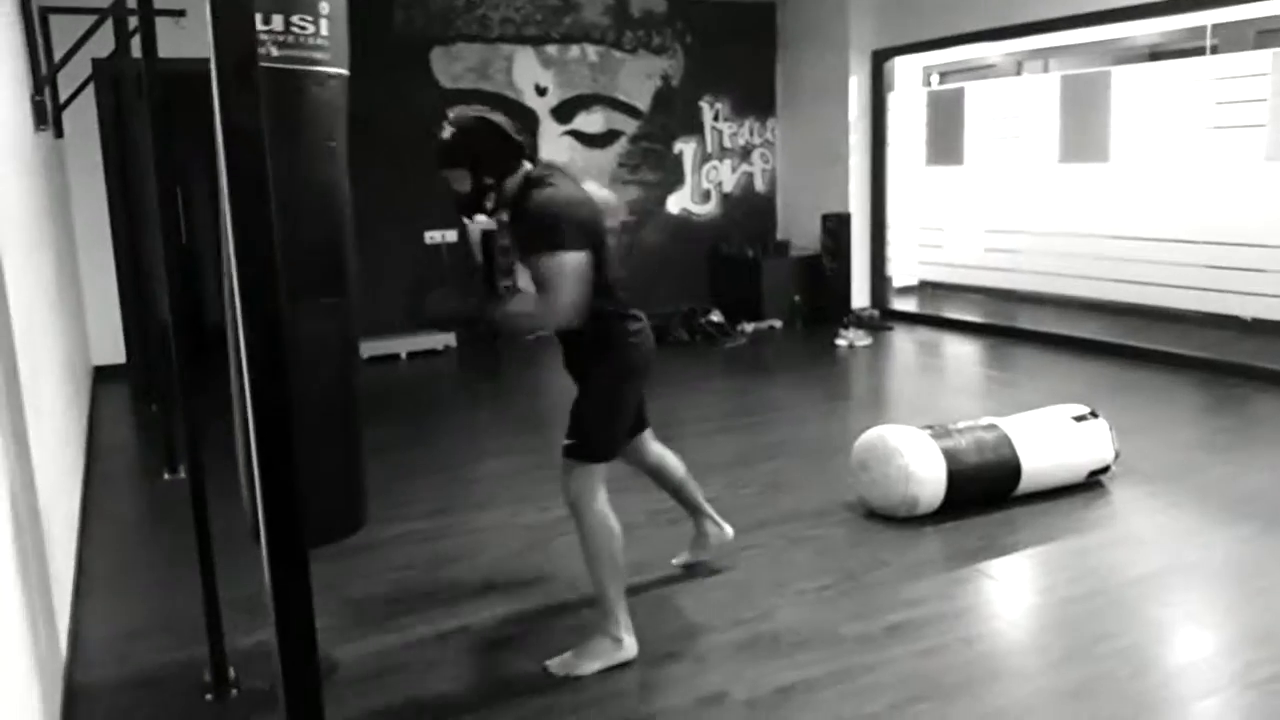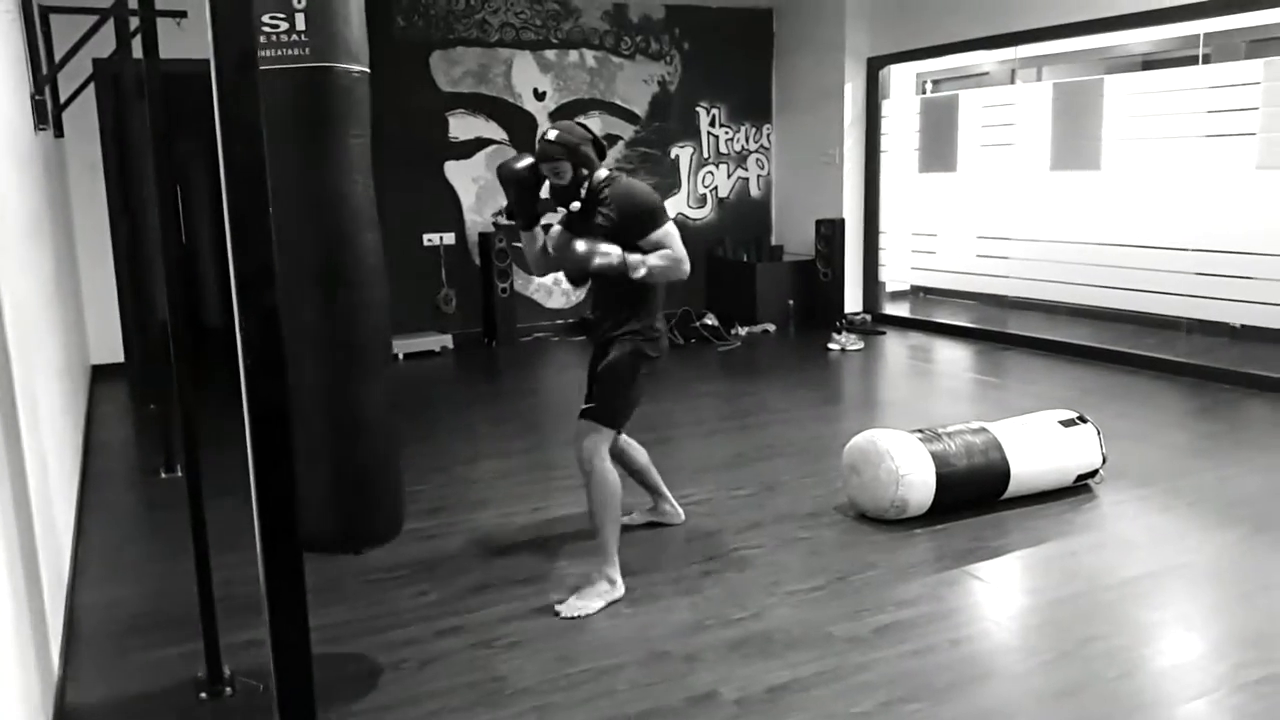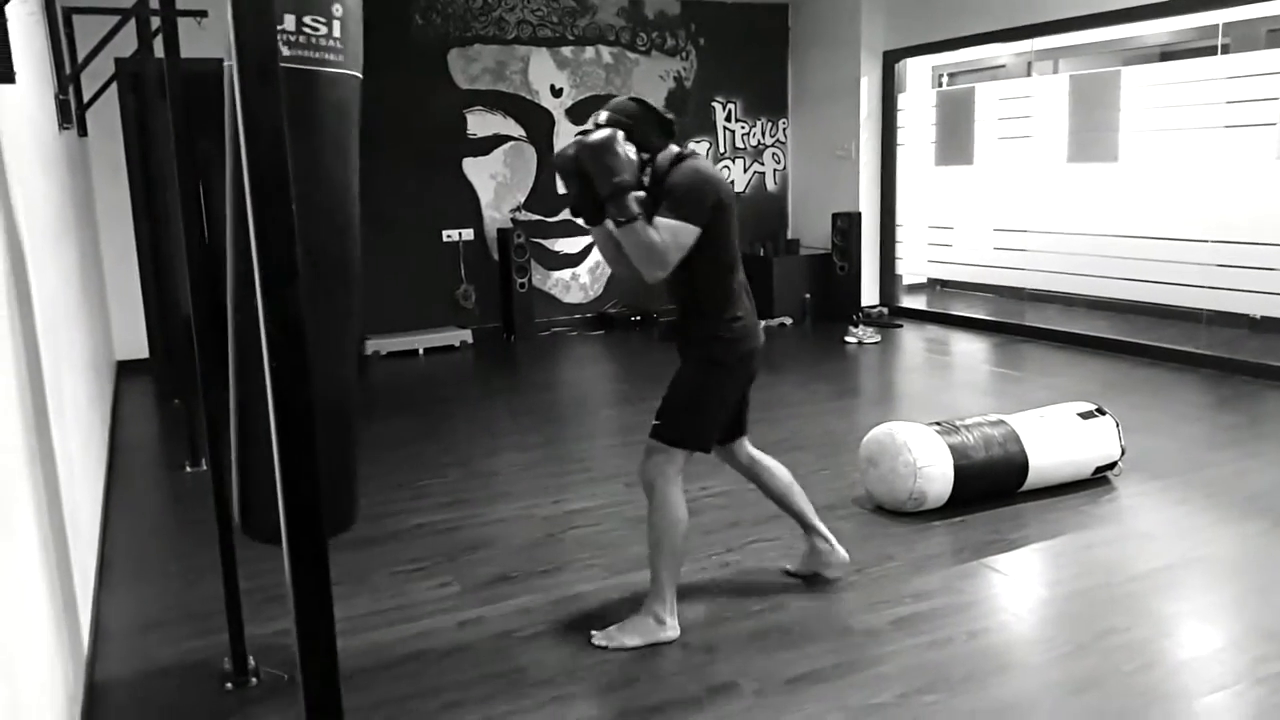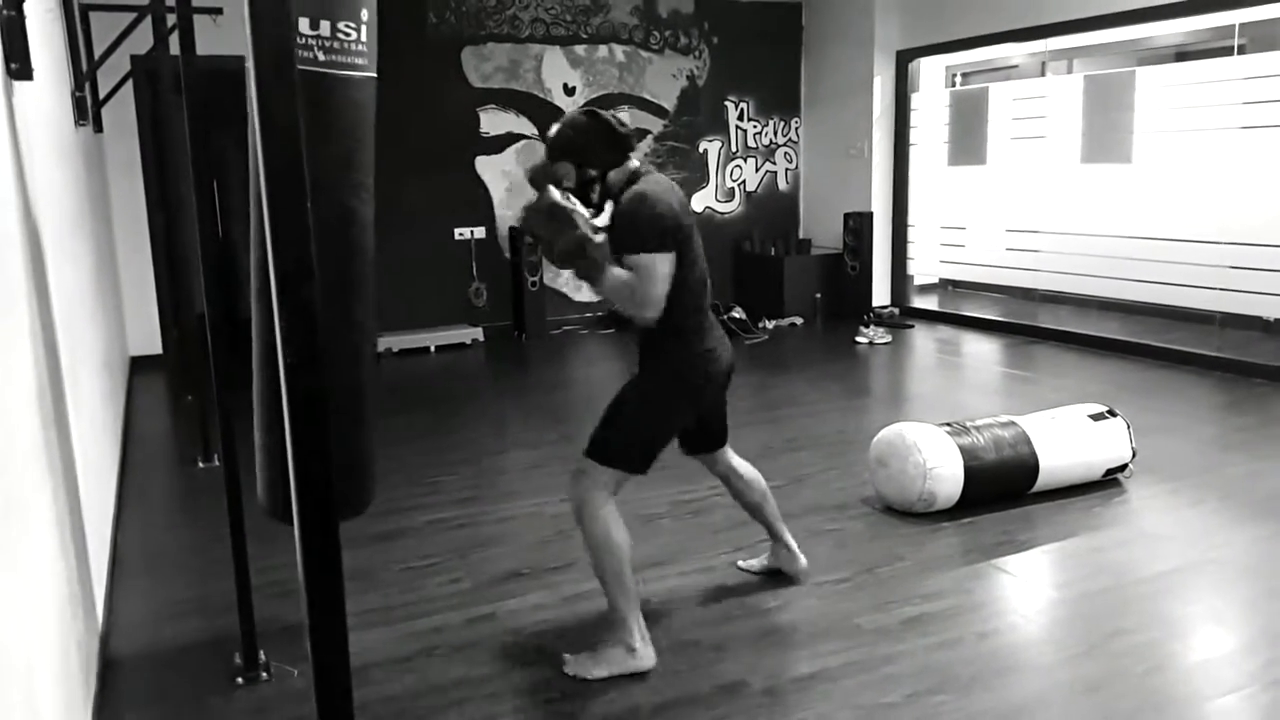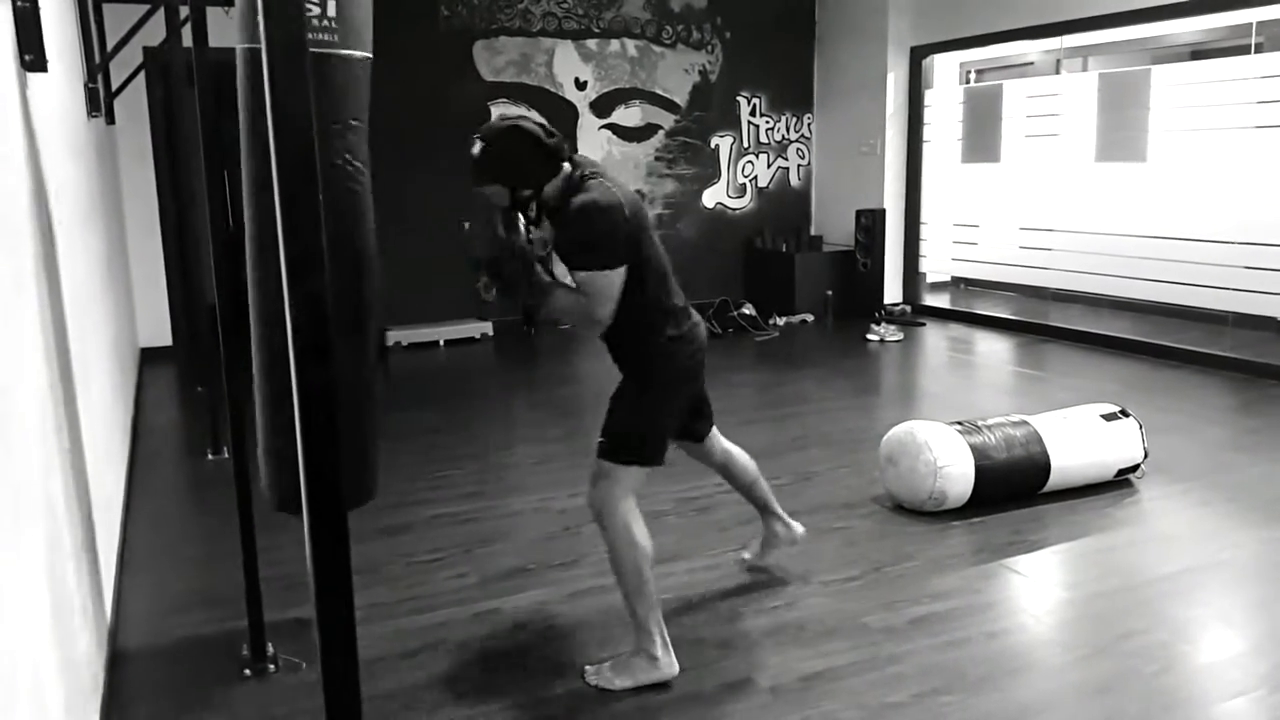
dt=1s
person 1, frame 1
left shoulder: (551, 208)
right shoulder: (537, 184)
left elbow: (559, 311)
left wrist: (490, 313)
left hip: (609, 350)
right hip: (615, 341)
left knee: (581, 486)
right knee: (637, 446)
left ankle: (616, 635)
right ankle: (709, 527)
person 1, frame 2
left shoulder: (631, 197)
right shoulder: (579, 207)
left elbow: (679, 264)
right elbow: (541, 265)
left wrist: (623, 260)
right wrist: (524, 215)
left hip: (635, 336)
right hip: (607, 335)
left knee: (590, 445)
right knee: (608, 437)
left ankle: (607, 577)
right ankle: (665, 504)
person 1, frame 3
left shoulder: (692, 180)
right shoulder: (664, 183)
left elbow: (654, 266)
right elbow: (626, 265)
left wrist: (620, 196)
right wrist: (593, 208)
left hip: (718, 345)
right hip: (729, 339)
left knee: (660, 470)
right knee: (737, 451)
left ankle: (660, 614)
right ankle: (822, 546)
person 1, frame 4
left shoulder: (641, 204)
right shoulder: (649, 188)
left elbow: (645, 305)
right elbow: (620, 260)
left wrist: (579, 252)
right wrist: (581, 232)
left hip: (676, 367)
right hip: (706, 356)
left knee: (590, 491)
right knee: (717, 458)
left ankle: (630, 642)
right ankle: (785, 550)
person 1, frame 5
left shoulder: (599, 211)
right shoulder: (571, 179)
left elbow: (595, 316)
left wrist: (528, 283)
left hip: (661, 354)
right hip: (673, 345)
left knee: (609, 498)
right knee: (704, 443)
left ankle: (653, 653)
right ankle: (777, 524)
